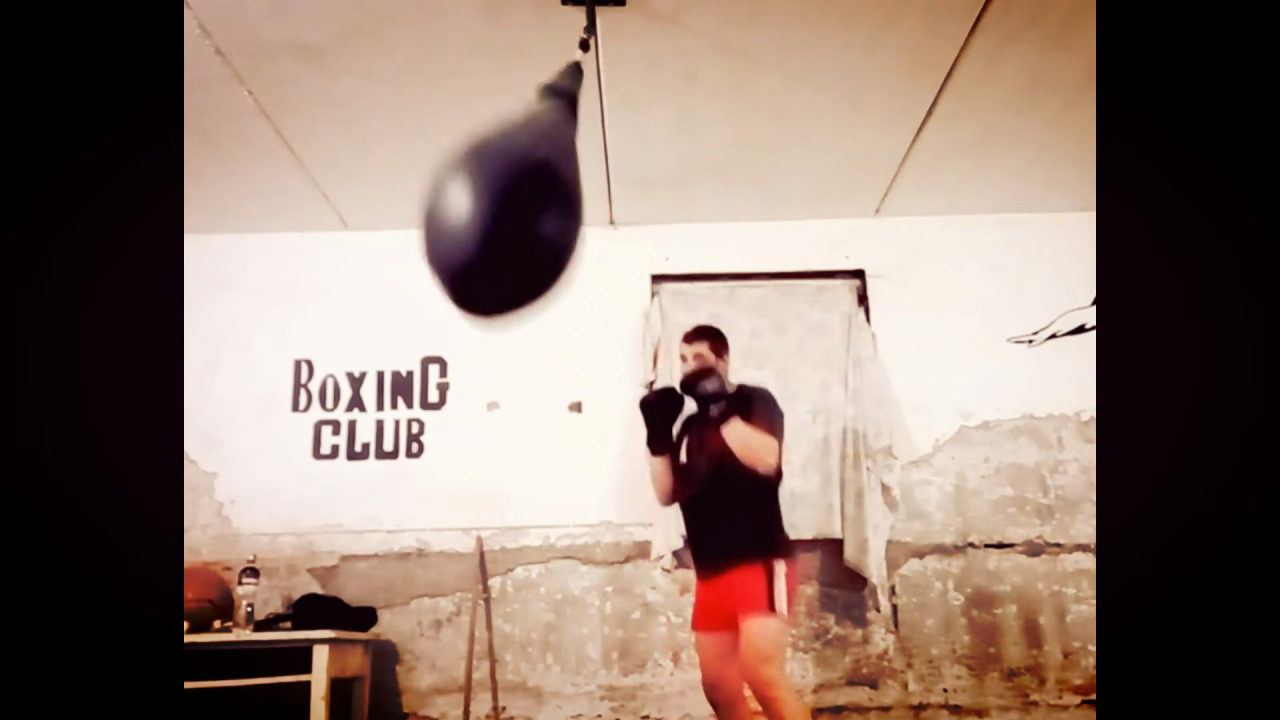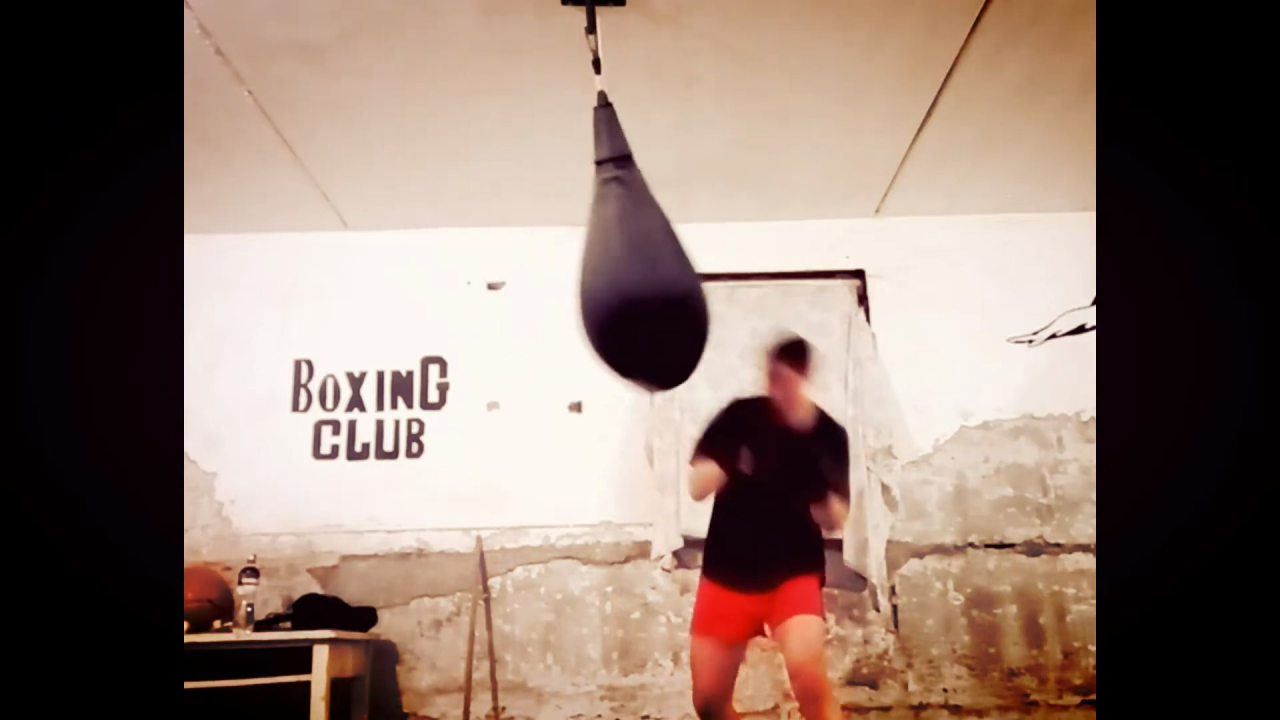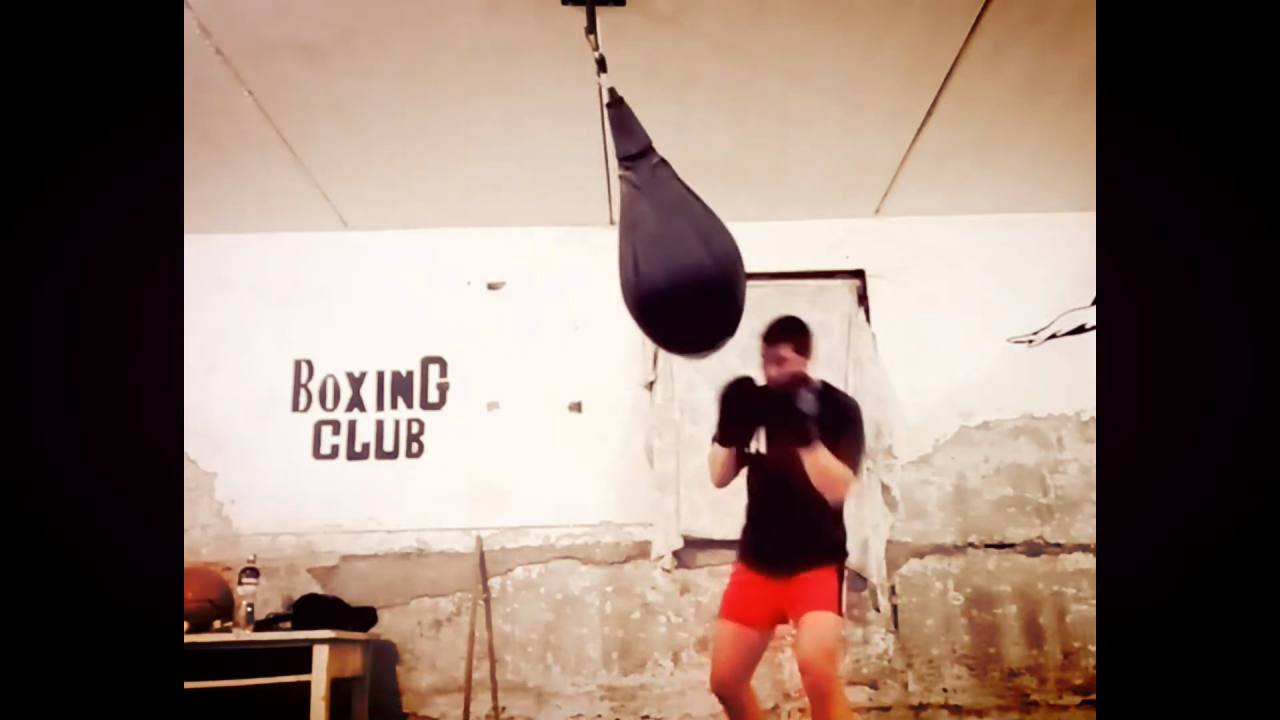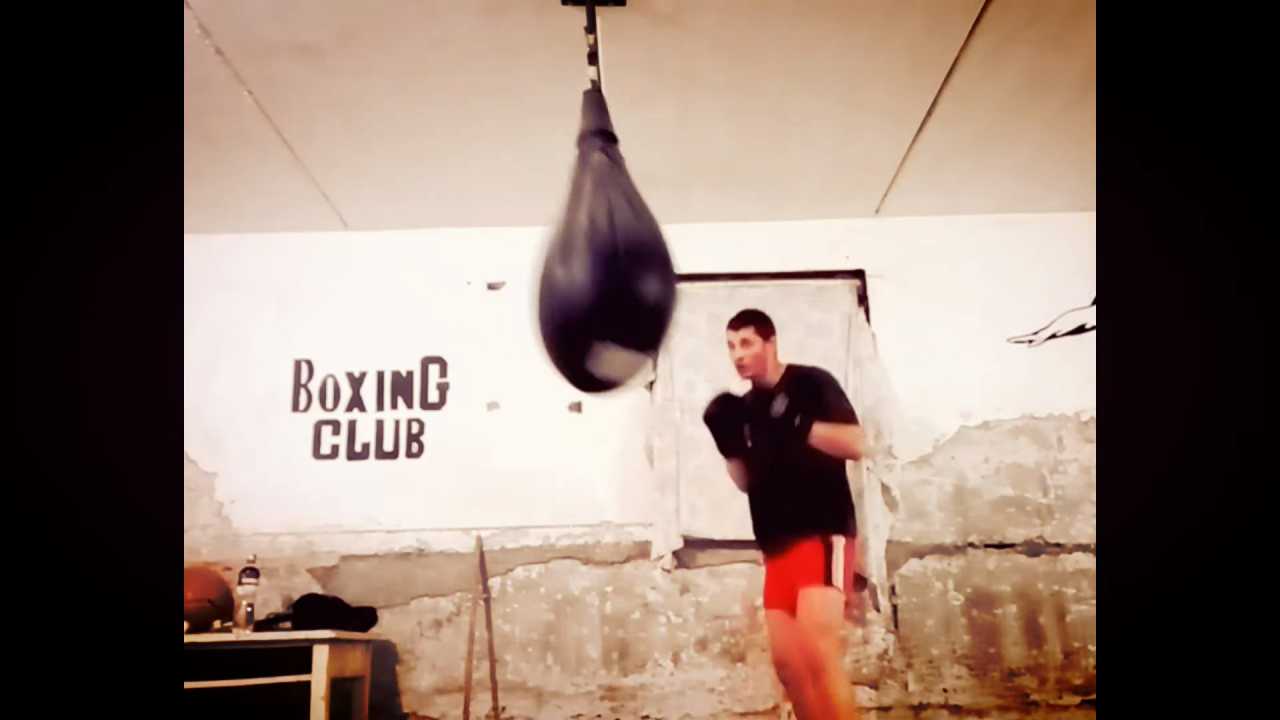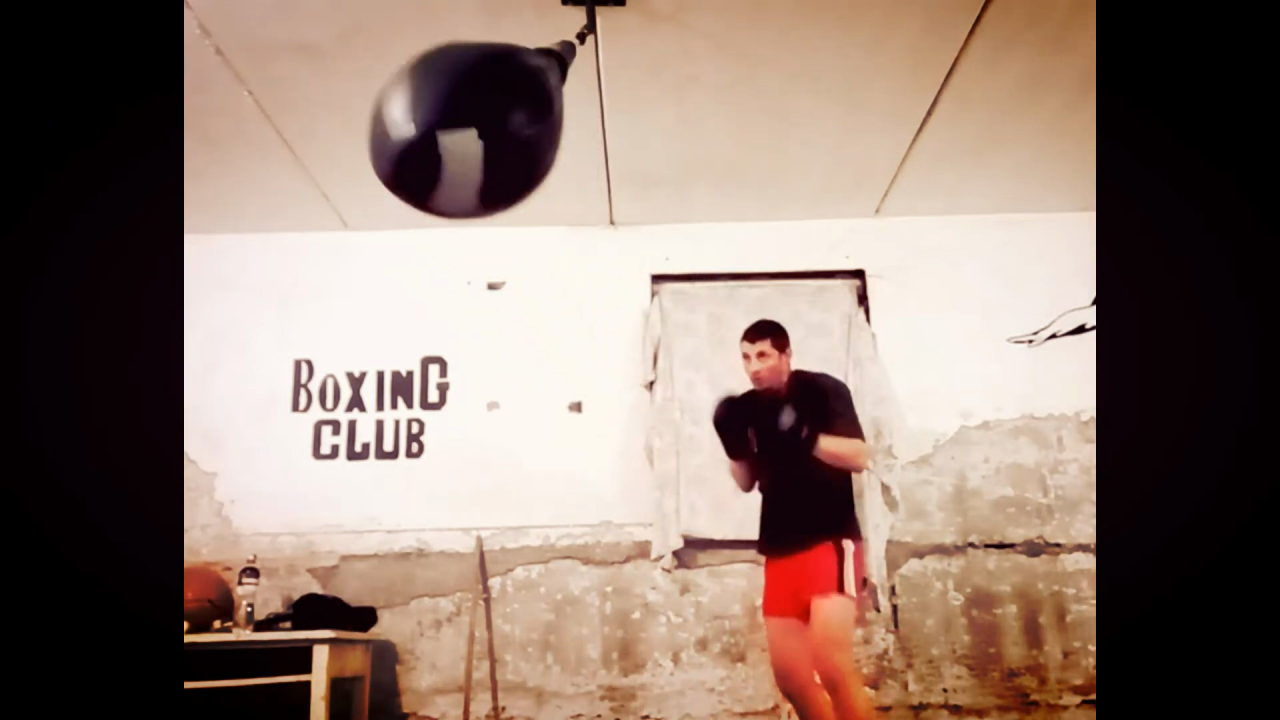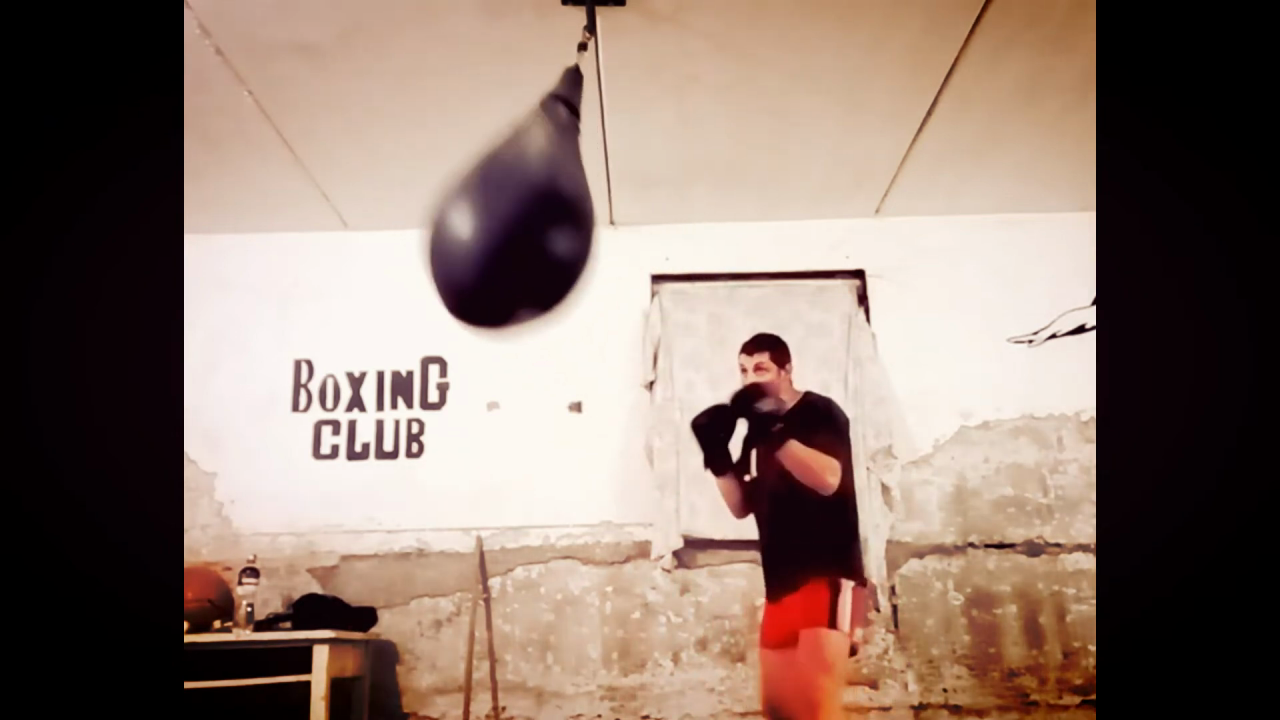
dt=0.4s
person 1, frame 1
left shoulder: (753, 400)
right shoulder: (689, 424)
left elbow: (766, 459)
right elbow: (667, 494)
left wrist: (720, 408)
right wrist: (657, 437)
left hip: (758, 561)
right hip: (712, 569)
left knee: (763, 676)
right knee: (719, 687)
person 1, frame 2
left shoulder: (830, 438)
right shoulder: (740, 416)
left elbow: (835, 520)
right elbow: (695, 485)
left wrist: (817, 488)
right wrist: (725, 458)
left hip: (791, 575)
right hip: (726, 575)
left knee: (807, 677)
person 1, frame 3
left shoulder: (840, 410)
right shoulder: (756, 404)
left elbow: (838, 490)
right elbow: (719, 475)
left wrist: (806, 431)
right wrist: (729, 428)
left hip: (818, 563)
right hip: (758, 561)
left knee: (817, 669)
right knee: (725, 679)
person 1, frame 4
left shoulder: (813, 383)
right shoulder: (746, 409)
left elbow: (857, 444)
right elbow: (747, 482)
left wrist: (797, 423)
right wrist: (728, 439)
left hip: (824, 535)
right hip: (779, 544)
left knee: (818, 650)
right knee: (788, 664)
person 1, frame 5
left shoulder: (823, 390)
right shoulder: (752, 408)
left elbow: (860, 456)
right elbow: (745, 481)
left wrist: (803, 435)
right wrist: (733, 441)
left hip: (830, 541)
right hip: (781, 550)
left knee: (831, 661)
right knee: (790, 675)
person 1, frame 6
left shoulder: (820, 412)
right shoulder: (756, 432)
left elbow: (828, 479)
right elbow: (742, 507)
left wrist: (776, 431)
right wrist: (716, 454)
left hip: (830, 576)
right hip: (784, 582)
